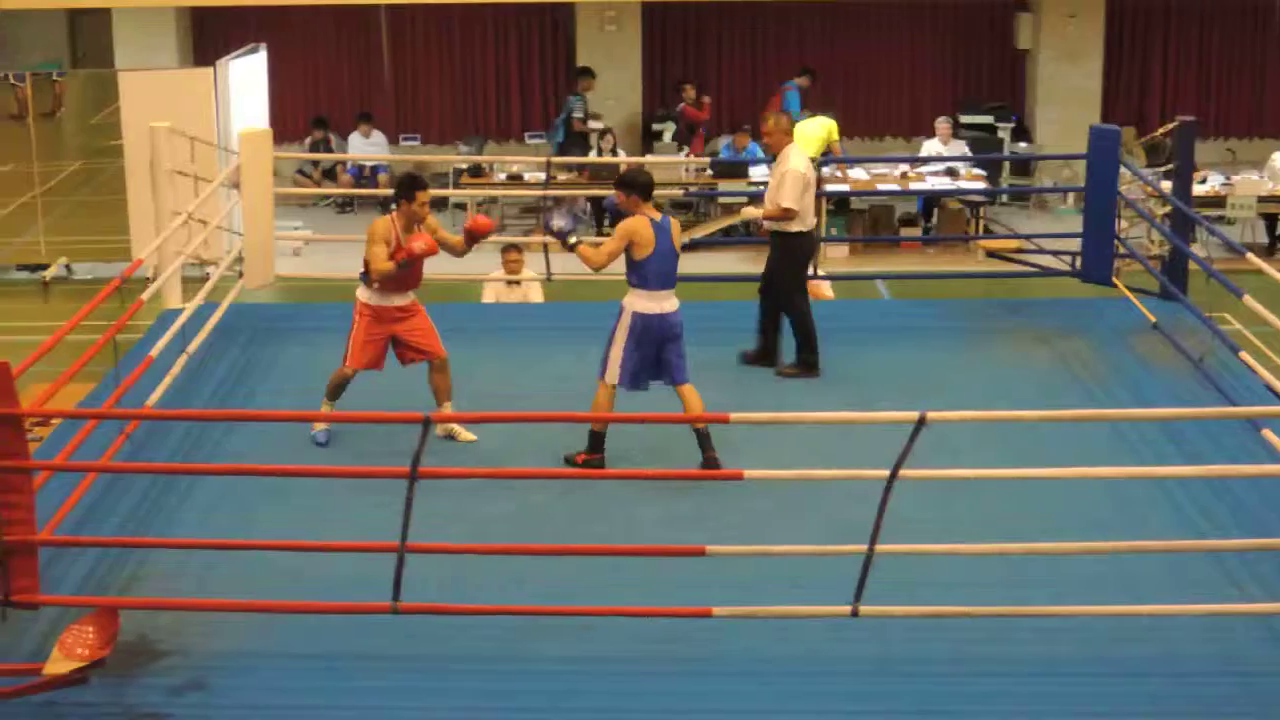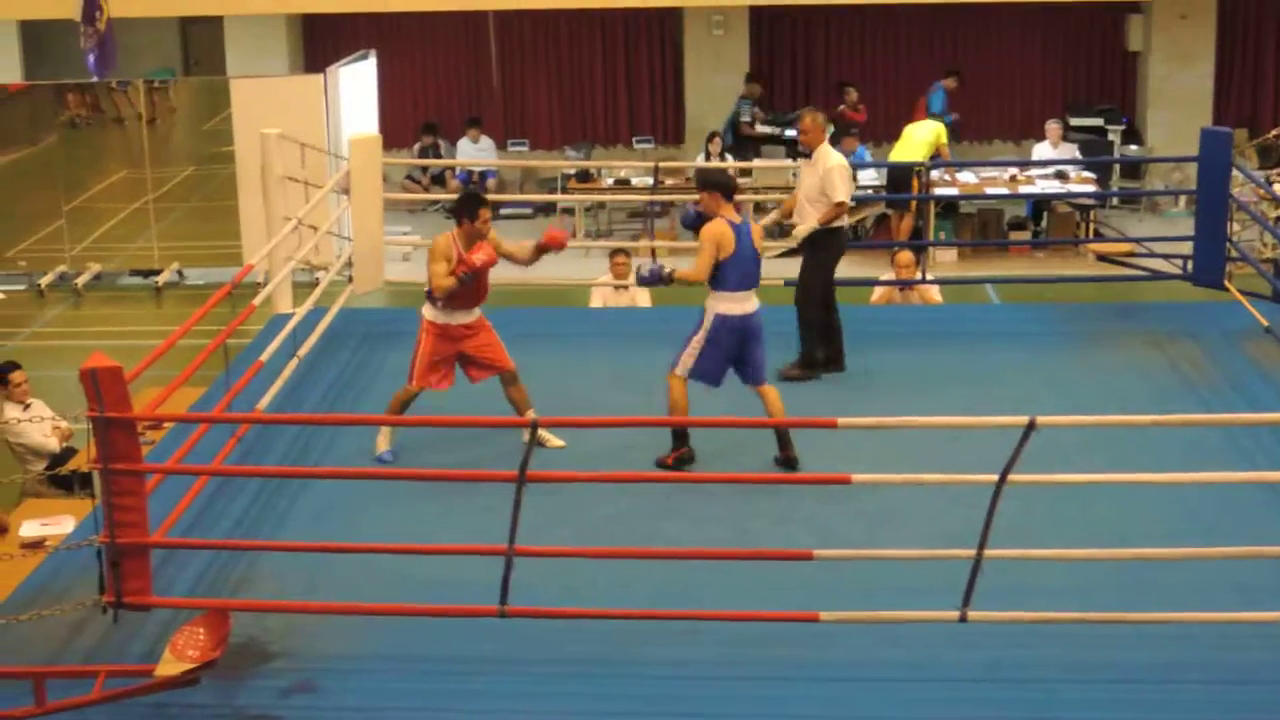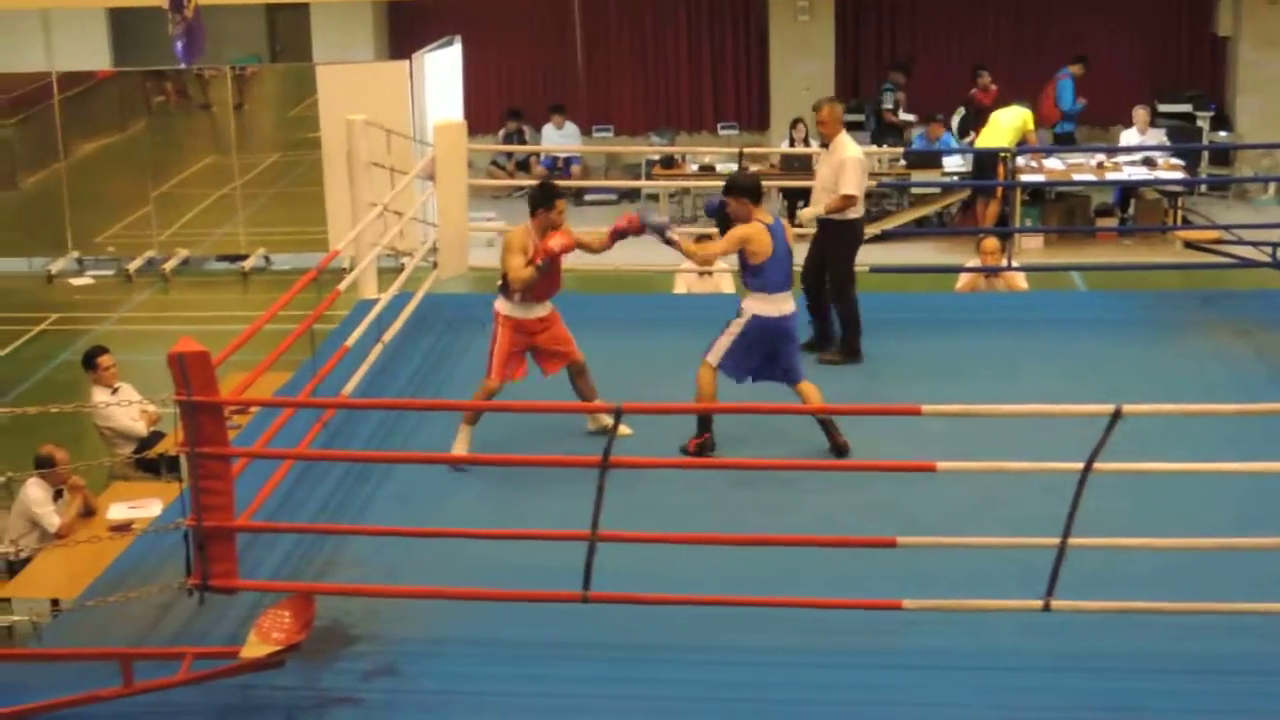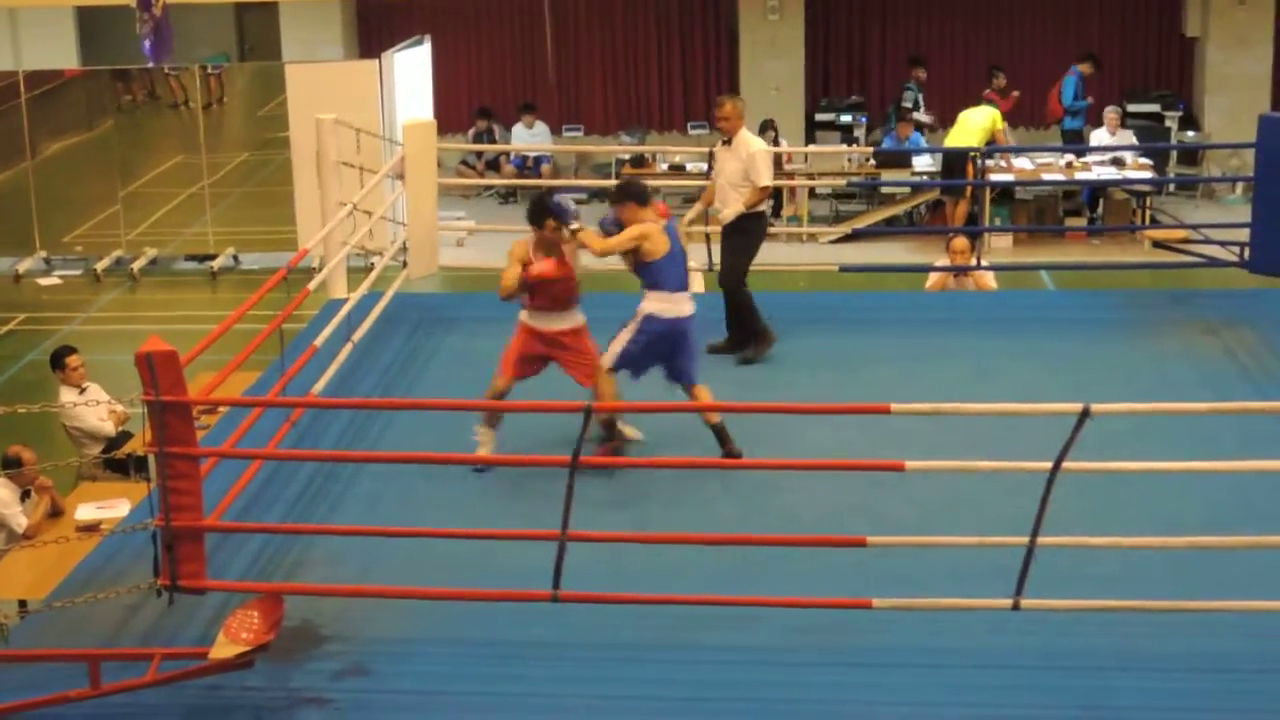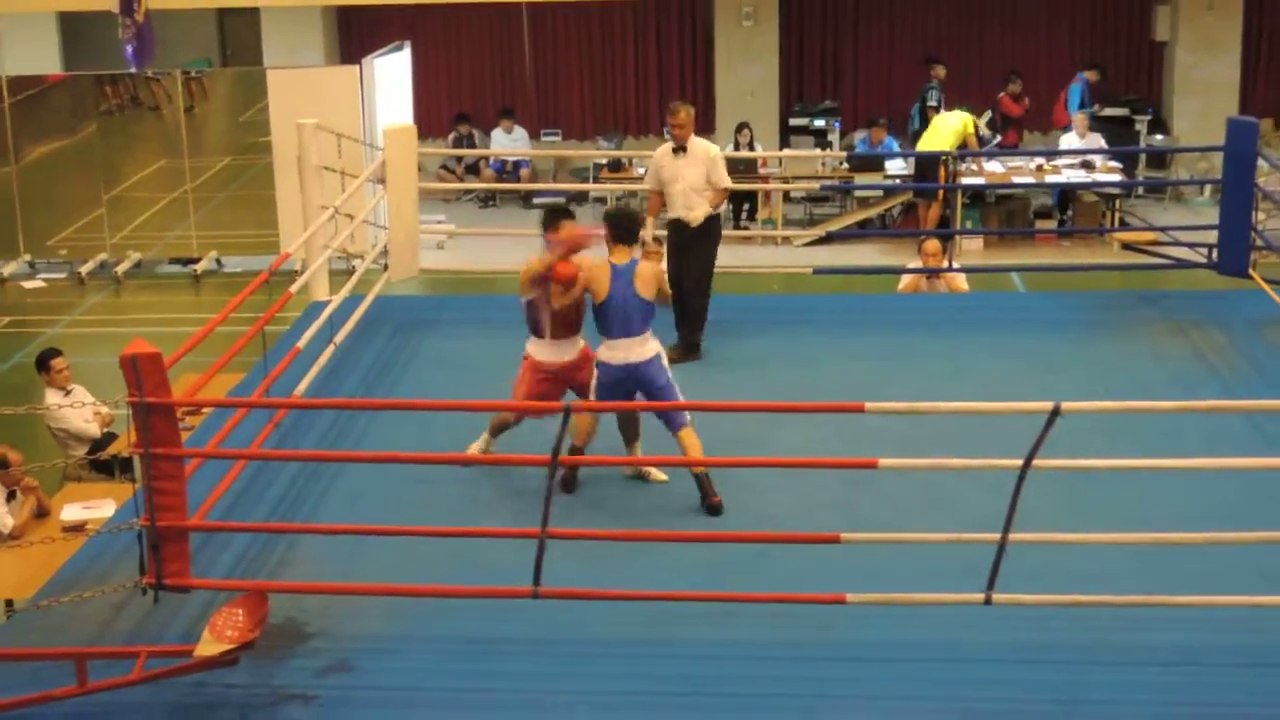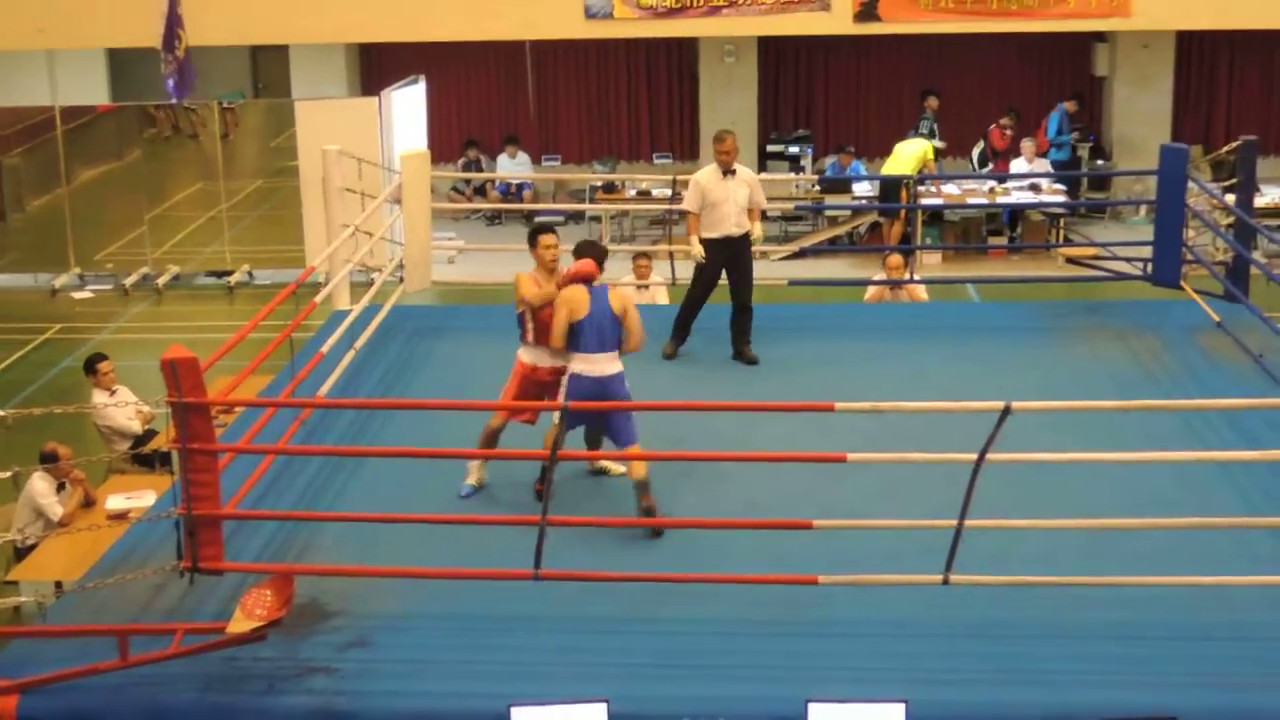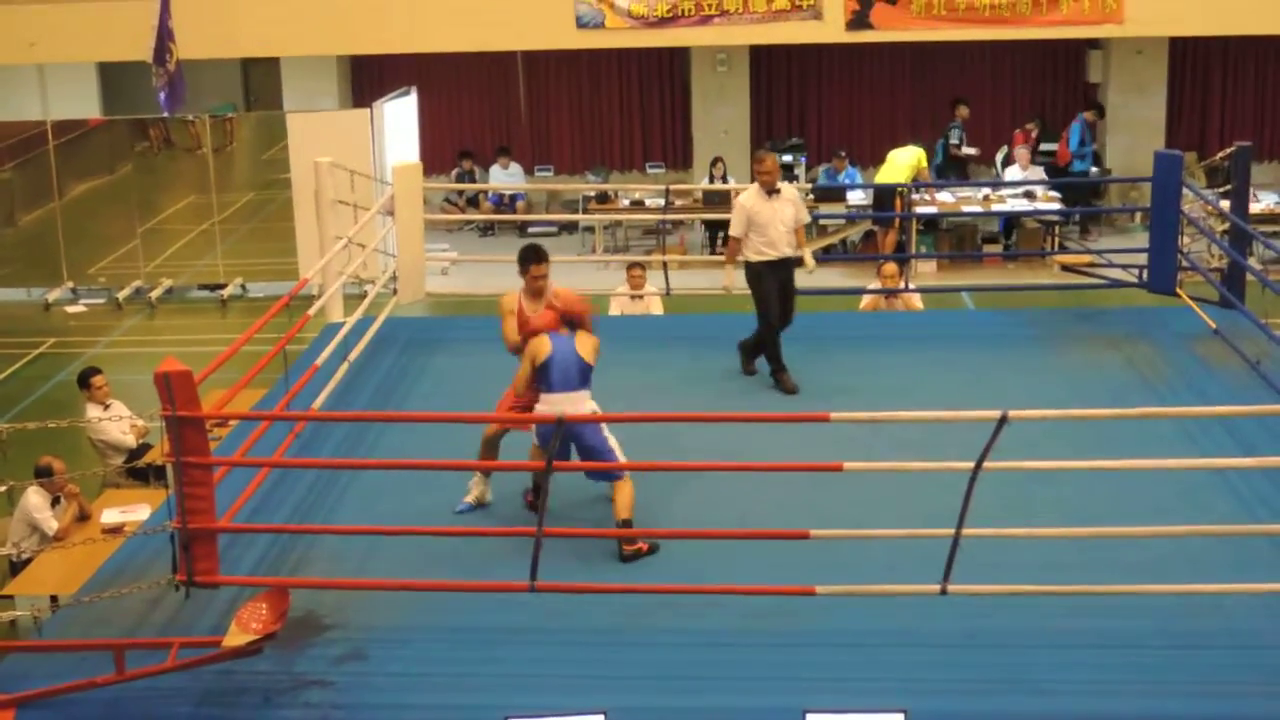
dt=0.7s
person 1, frame 1
left shoulder: (631, 226)
right shoulder: (674, 225)
left elbow: (597, 262)
left wrist: (569, 239)
left hip: (639, 312)
right hip: (669, 312)
left knee: (607, 382)
right knee: (682, 383)
left ankle: (593, 453)
right ankle: (709, 454)
person 1, frame 2
left shoulder: (712, 229)
right shoulder: (754, 227)
left elbow: (699, 276)
left wrist: (666, 274)
left hip: (721, 314)
right hip: (750, 313)
left knee: (678, 375)
right knee: (761, 382)
left ankle: (681, 448)
right ankle: (787, 450)
person 1, frame 3
left shoulder: (746, 233)
right shoulder: (784, 227)
left elbow: (704, 254)
left wrist: (670, 236)
right wrist: (727, 221)
left hip: (757, 314)
right hip: (785, 313)
left knee: (709, 367)
right knee: (798, 380)
left ankle: (703, 437)
right ankle: (835, 437)
person 1, frame 4
left shoulder: (642, 230)
right shoulder: (670, 226)
left elbow: (600, 248)
left wrist: (573, 226)
right wrist: (623, 246)
left hip: (656, 316)
right hip: (685, 314)
left knee: (606, 370)
right knee: (692, 385)
left ankle: (612, 439)
right ankle: (727, 445)
person 1, frame 5
left shoulder: (593, 272)
right shoulder: (651, 270)
right elbow: (667, 299)
left hip: (611, 361)
right hip: (647, 357)
left knee: (590, 408)
right knee: (681, 425)
left ankle: (570, 471)
right ankle: (708, 493)
person 1, frame 6
left shoulder: (568, 295)
right shoulder: (620, 297)
left elbow: (557, 345)
right elbow: (635, 343)
left hip: (580, 377)
right hip: (613, 377)
left knee: (559, 427)
right knee: (629, 446)
left ankle: (543, 484)
right ankle: (646, 506)
person 1, frame 7
left shoulder: (536, 343)
right shoulder: (591, 341)
left elbow: (520, 389)
left hip: (546, 415)
right hip: (582, 415)
left knee: (543, 444)
right knee: (621, 478)
left ankle: (536, 495)
right ankle: (628, 543)
person 2, frame 1
left shoulder: (427, 224)
right shoulder: (381, 227)
left elbow: (458, 249)
right elbow: (377, 272)
left wrist: (472, 236)
right wrist: (407, 257)
left hip: (406, 304)
right hip: (373, 306)
left knee: (439, 358)
right knee: (349, 369)
left ankle: (447, 421)
right ankle: (325, 413)
person 2, frame 2
left shoulder: (487, 239)
right shoulder: (442, 246)
left elbow: (520, 257)
right elbow: (437, 290)
left wrist: (541, 247)
right wrist: (470, 270)
left hip: (472, 321)
right hip: (439, 324)
left knee: (509, 371)
right knee: (414, 387)
right ankle: (384, 434)
person 2, frame 3
left shoulder: (559, 231)
right shoulder: (516, 238)
left elbow: (594, 246)
right elbow: (517, 281)
left wrist: (618, 233)
right wrist: (545, 258)
left hip: (543, 313)
right hip: (513, 317)
left knee: (577, 364)
right knee: (493, 383)
left ankle: (598, 418)
right ankle: (462, 439)
person 2, frame 4
left shoulder: (570, 240)
right shoulder: (521, 250)
right elbow: (505, 292)
right wrist: (528, 279)
left hip: (570, 327)
right hip: (533, 327)
left knee: (603, 385)
right knee: (500, 386)
left ankle: (612, 422)
right ankle: (487, 437)
person 2, frame 5
right shoulder: (532, 271)
right elbow: (540, 268)
right wrist: (566, 246)
left hip: (576, 354)
right hip: (541, 360)
right knee: (511, 416)
left ankle: (636, 461)
right ankle: (485, 442)
person 2, frame 6
left shoulder: (572, 278)
right shoulder: (524, 280)
right elbow: (535, 299)
right wrist: (563, 280)
left hip: (563, 363)
right hip: (531, 364)
right knee: (497, 423)
left ankle: (595, 459)
right ankle: (478, 471)
person 2, frame 7
left shoulder: (563, 297)
right shoulder: (510, 302)
left elbow: (584, 331)
right elbow: (512, 346)
left wrist: (580, 319)
right wrist: (532, 332)
right knee: (491, 434)
right ankle: (480, 490)
person 3, frame 1
left shoulder: (794, 167)
right shoulder: (787, 159)
left elbow: (788, 211)
left wrist: (757, 214)
right wrist: (763, 214)
left hip: (794, 241)
right hip: (787, 239)
left knee: (793, 301)
right knee: (768, 292)
left ankle: (808, 362)
right ankle: (766, 350)
person 3, frame 2
left shoulder: (834, 164)
right shoulder: (808, 162)
left elbow: (840, 206)
right elbow: (798, 197)
left wrist: (811, 225)
right wrist: (773, 217)
left hip: (827, 238)
right hip: (815, 238)
left knee: (807, 299)
right knee: (823, 298)
left ankle: (809, 362)
right ankle: (831, 356)
person 3, frame 3
left shoulder: (850, 155)
right shoulder: (828, 150)
left elbow: (849, 199)
left wrist: (817, 211)
left hip: (843, 229)
right hip: (828, 226)
left knee: (841, 288)
right knee: (810, 278)
left ankle: (850, 349)
right ankle: (823, 336)
person 3, frame 4
left shoulder: (755, 148)
right shoulder: (721, 148)
left elbow: (765, 189)
left wrist: (737, 209)
right wrist: (697, 210)
left hip: (749, 223)
right hip: (731, 223)
left knee: (730, 281)
right knee: (732, 281)
left ankle: (760, 335)
right ankle: (738, 337)
person 3, frame 5
left shoulder: (709, 152)
right shoulder: (661, 154)
left elbow: (723, 189)
right elbow: (656, 192)
left wrist: (705, 210)
right wrist: (650, 221)
left hip: (705, 226)
right hip: (676, 226)
left knee: (697, 286)
right knee: (677, 284)
left ankle: (690, 345)
right ankle: (685, 337)
person 3, frame 6
left shoulder: (749, 178)
right shoulder: (701, 178)
left elbow: (755, 207)
right elbow: (693, 213)
left wrist: (756, 225)
right wrist: (694, 241)
left hip: (740, 243)
right hip: (712, 244)
left knee: (743, 298)
right knee: (697, 294)
left ankle: (741, 346)
right ankle: (677, 339)
person 3, frame 7
left shoulder: (792, 195)
right shoulder: (745, 201)
left elbow: (799, 225)
right elbow: (736, 238)
left wrist: (805, 251)
right wrist: (729, 269)
left hip: (785, 264)
right hip: (760, 267)
left knee: (784, 319)
right knee: (771, 321)
left ankle: (748, 349)
right ankle: (779, 373)
